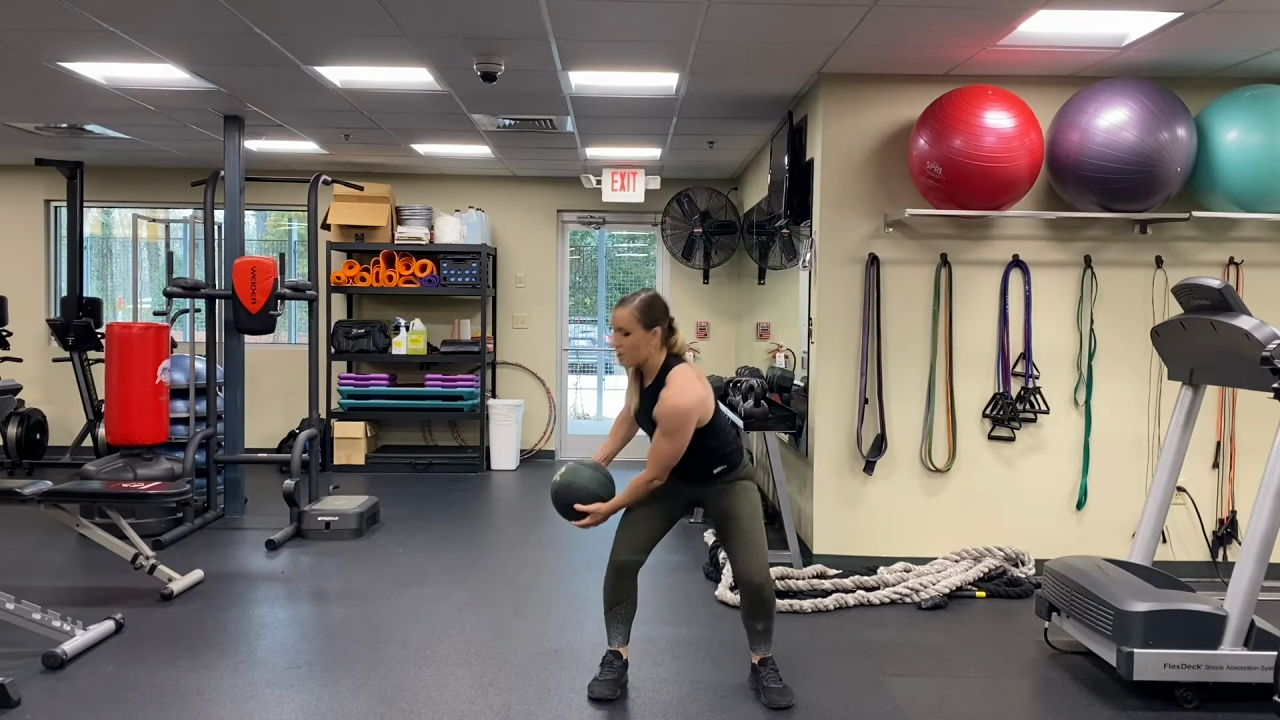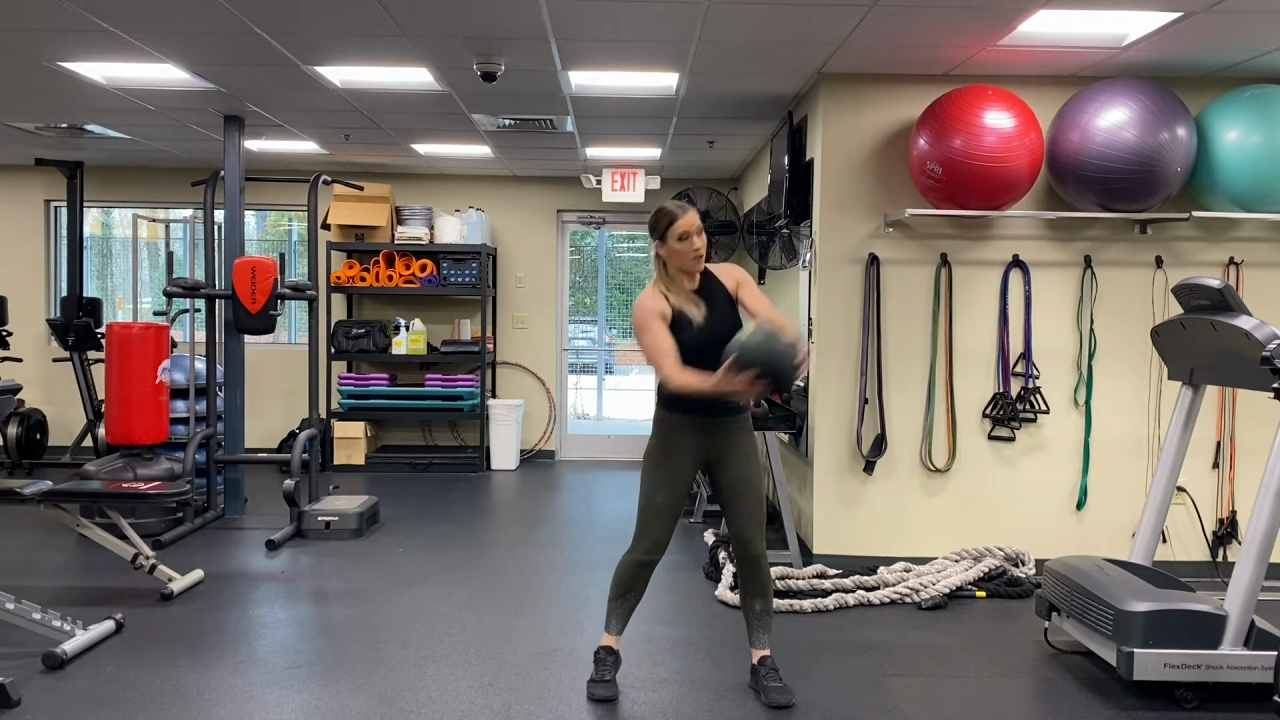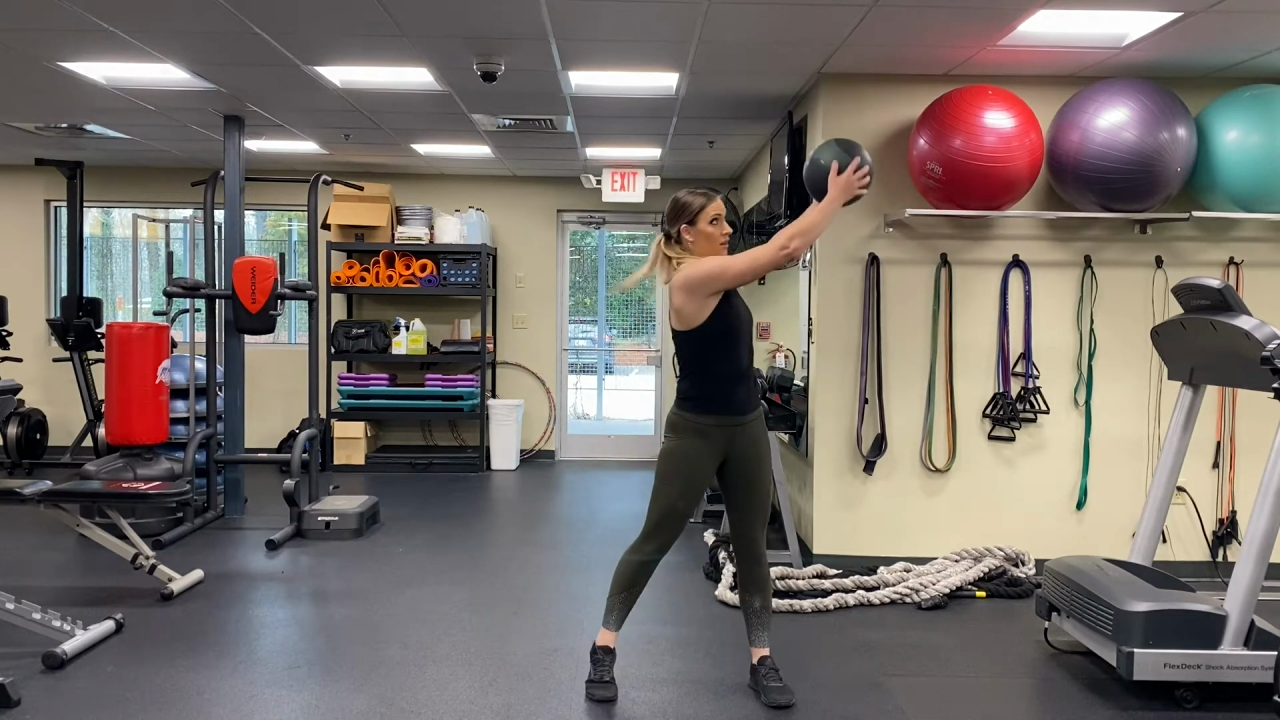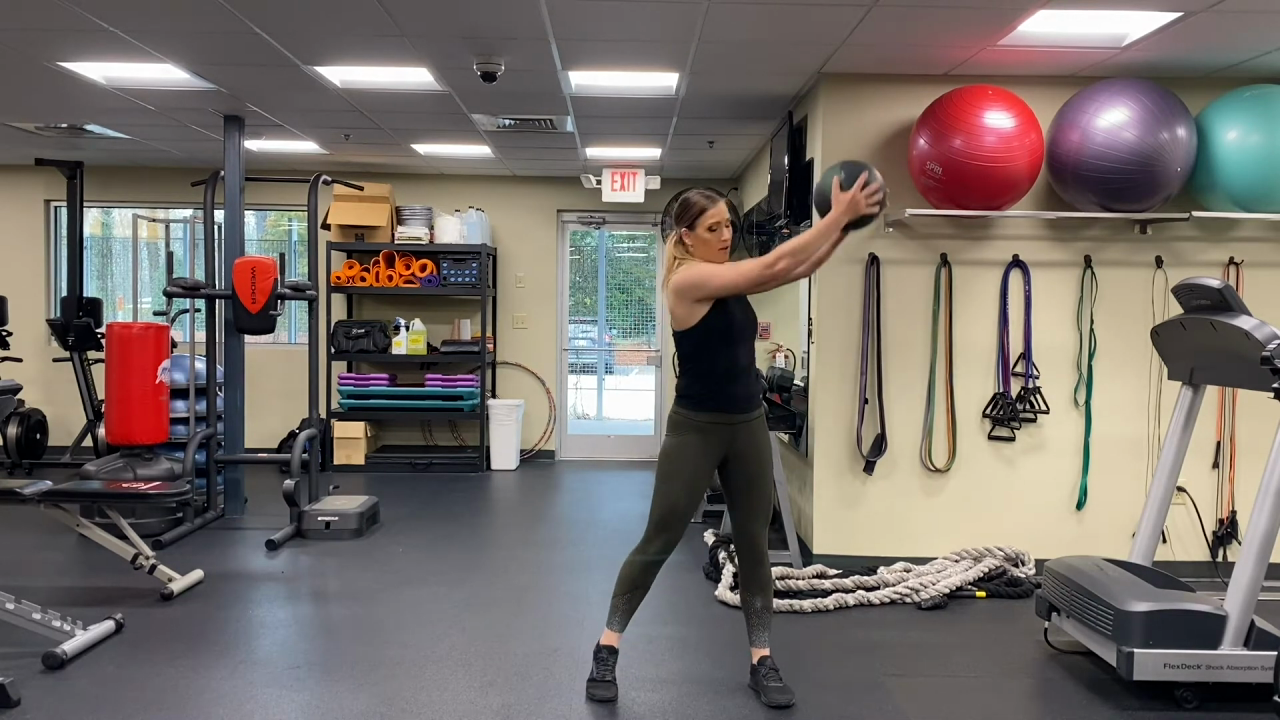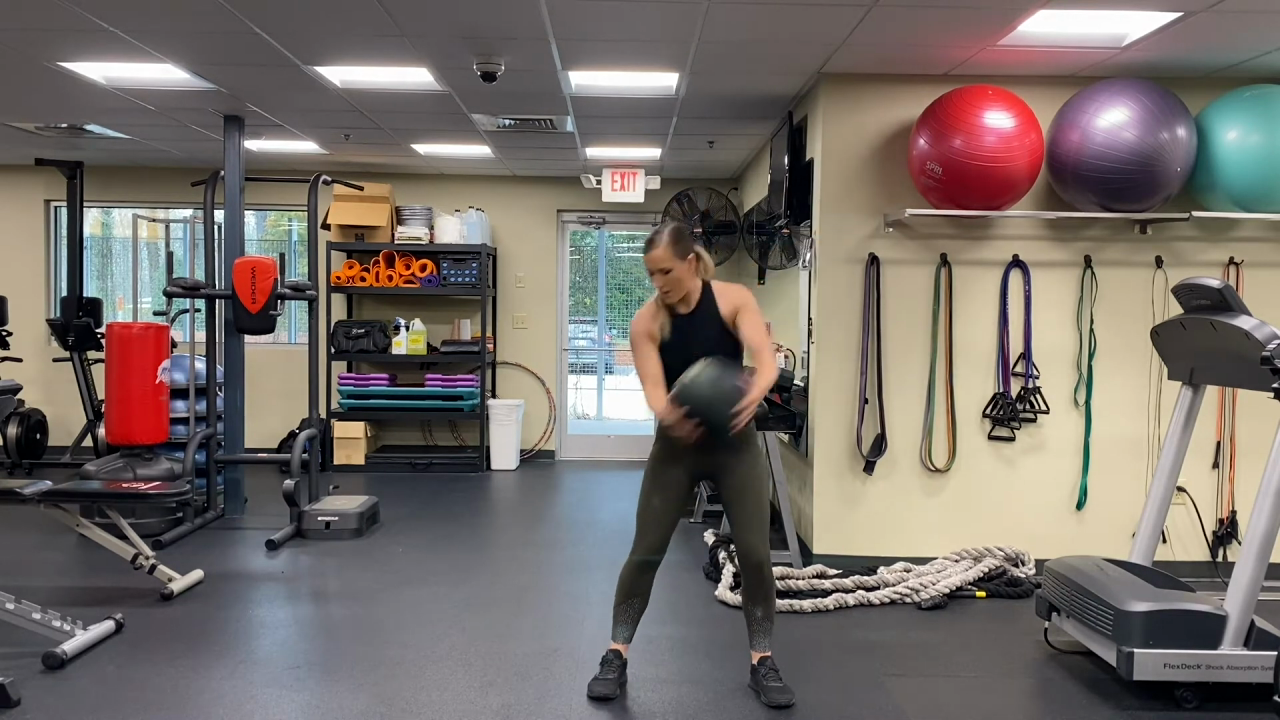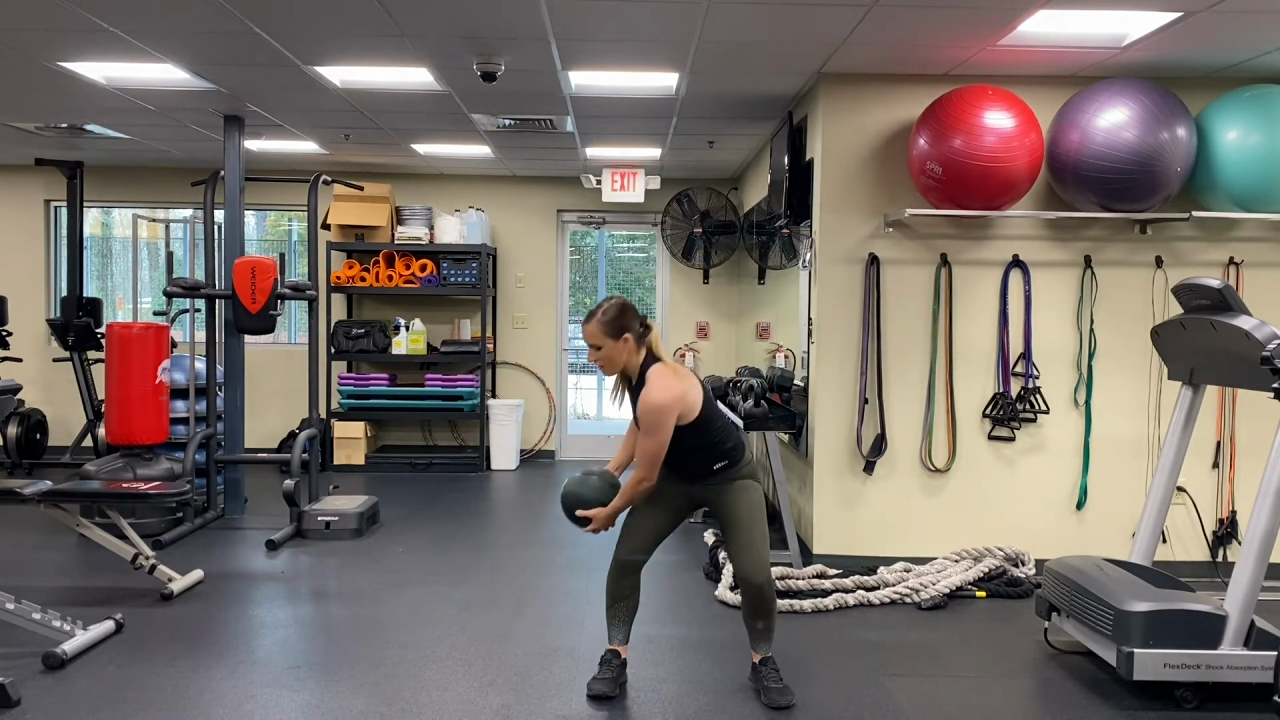
dt=0.3s
person 1, frame 1
left shoulder: (680, 395)
right shoulder: (641, 368)
left elbow: (655, 474)
right elbow: (630, 415)
left wrist: (610, 508)
right wrist: (594, 464)
left hip: (725, 480)
right hip: (673, 478)
left knee: (755, 579)
right knee: (622, 561)
left ankle: (762, 662)
right ankle: (616, 657)
person 1, frame 2
left shoulder: (729, 277)
right shoulder: (651, 303)
left elbow: (772, 321)
right elbow: (671, 375)
left wrist: (790, 345)
right wrist: (719, 384)
left hip: (734, 430)
right hip: (677, 432)
left knee: (752, 547)
right knee: (648, 547)
left ankle: (762, 658)
right ankle: (608, 649)
person 1, frame 3
left shoulder: (717, 270)
right shoulder: (693, 276)
left elbow: (778, 251)
right elbow: (781, 249)
left wrist: (832, 199)
right wrist: (836, 197)
left hip: (746, 426)
right hip: (696, 431)
left knee: (752, 546)
right knee: (654, 541)
left ankle: (761, 659)
right ankle: (604, 647)
person 1, frame 4
left shoulder: (735, 271)
right shoulder: (688, 279)
left elbow: (795, 265)
right elbow: (765, 271)
left wrist: (841, 222)
right wrist: (836, 216)
left hip: (748, 426)
right hip: (695, 429)
left knee: (753, 543)
right knee: (658, 542)
left ankle: (762, 660)
right ankle: (607, 647)
person 1, frame 5
left shoulder: (733, 298)
right shoulder: (646, 321)
left elbow: (766, 359)
right elbow: (654, 393)
left wrist: (755, 393)
right wrist: (671, 417)
left hip: (736, 443)
right hip: (677, 446)
left knee: (755, 553)
right knee: (647, 551)
left ankle: (762, 661)
right ankle: (616, 655)
person 1, frame 6
left shoulder: (660, 392)
right shoulder: (635, 373)
left elbow: (647, 477)
left wrist: (612, 512)
right wrist: (608, 473)
left hip: (729, 476)
right hip: (678, 474)
left knee: (755, 576)
right knee: (627, 557)
left ankle: (763, 662)
right ankle: (615, 657)
